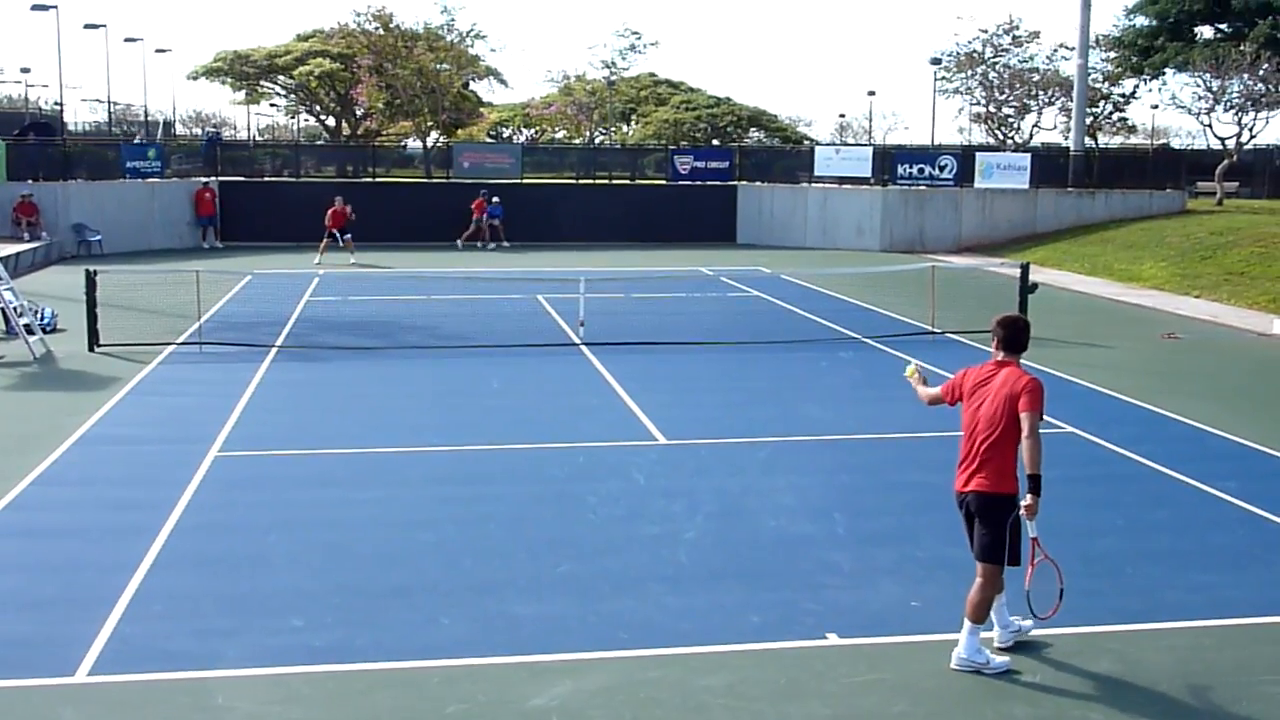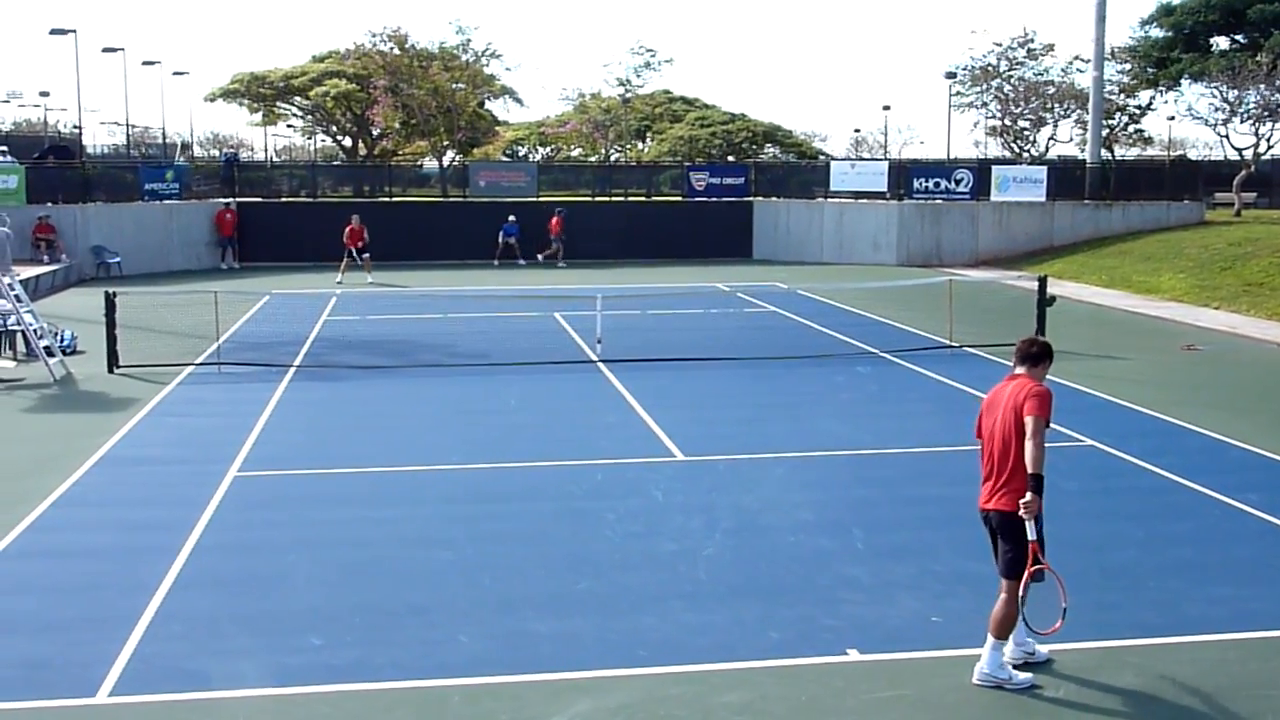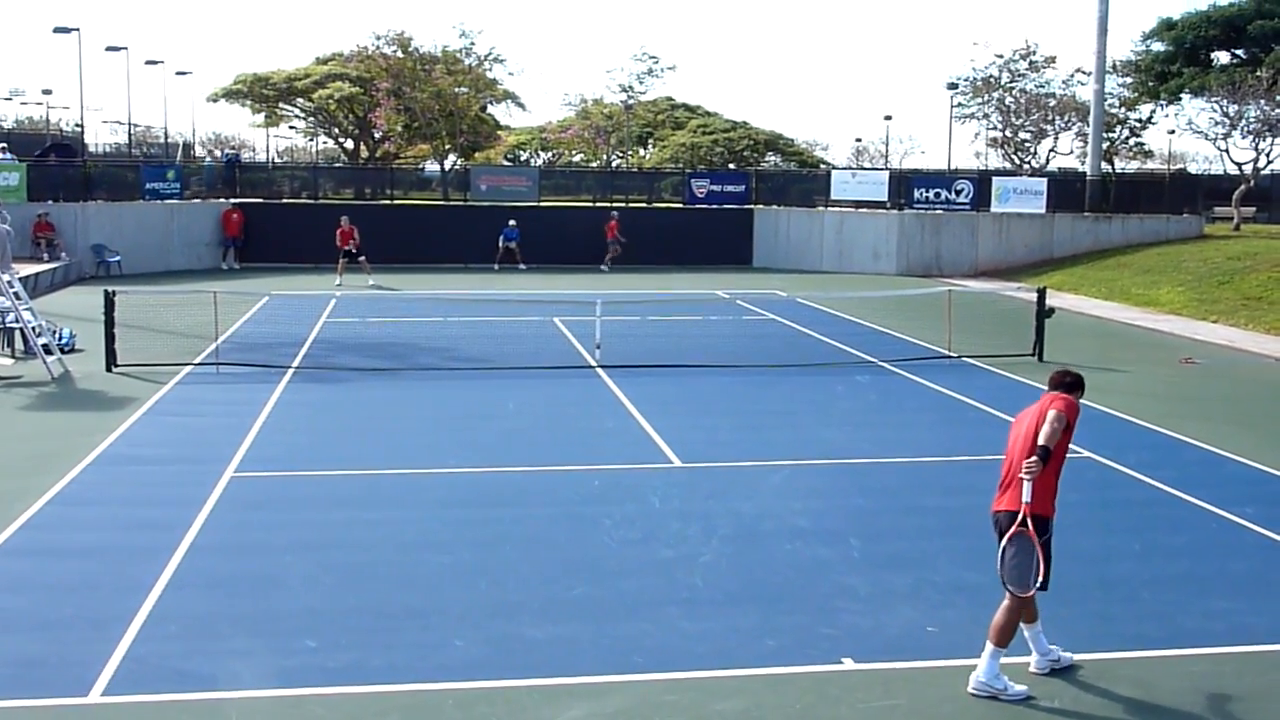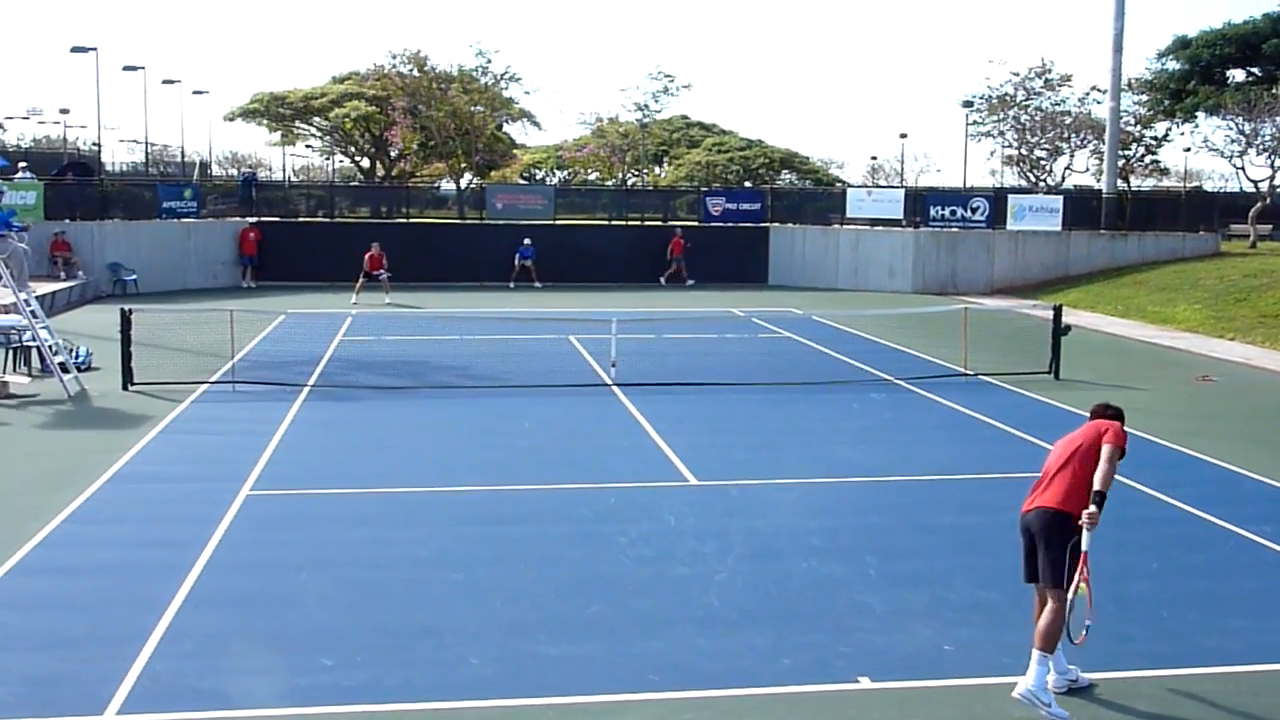
dt=0.5s
person 1, frame 1
left shoulder: (970, 377)
right shoulder: (1027, 384)
left elbow: (930, 397)
right elbow: (1029, 436)
left wrist: (918, 383)
right wrist: (1034, 488)
left hip: (965, 486)
right hip: (996, 490)
left knee: (990, 565)
right knee: (988, 572)
left ankle: (1005, 627)
right ankle: (967, 651)
person 1, frame 2
left shoulder: (992, 394)
right shoulder: (1036, 392)
right elbow: (1033, 439)
right wrist: (1035, 486)
left hip: (990, 502)
right hip: (1017, 504)
left knee: (1014, 579)
right knee: (1014, 587)
left ankle: (1016, 646)
right ankle: (989, 666)
person 1, frame 3
left shoulder: (1027, 412)
right shoulder: (1066, 403)
right elbow: (1053, 426)
right wrist: (1044, 455)
left hip: (1003, 508)
right hip: (1031, 511)
right knee: (1018, 596)
left ankle: (1043, 654)
right ankle: (986, 675)
person 1, frame 4
left shoulder: (1069, 438)
right shoulder: (1114, 430)
right elbow: (1105, 464)
left wrist: (1070, 553)
right wrist: (1097, 503)
left hip: (1030, 513)
right hip: (1058, 516)
left knee: (1045, 597)
right knee: (1059, 602)
left ankle: (1059, 672)
right ankle: (1034, 682)
